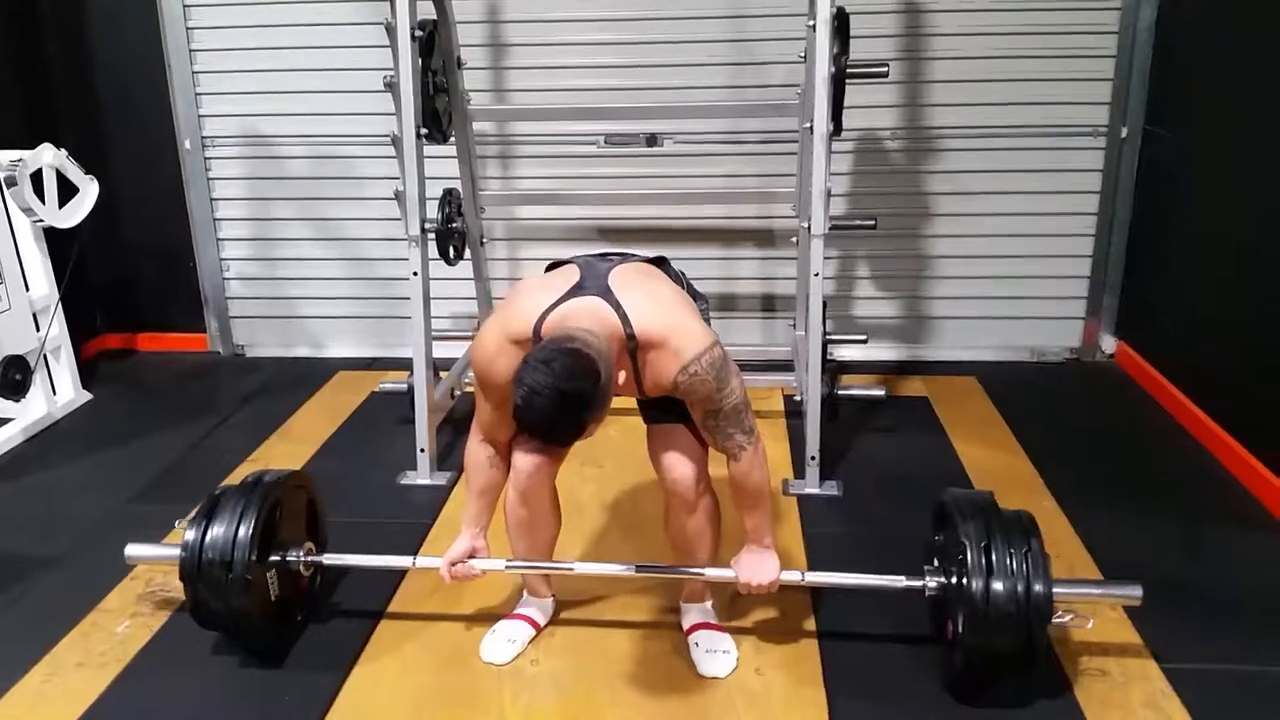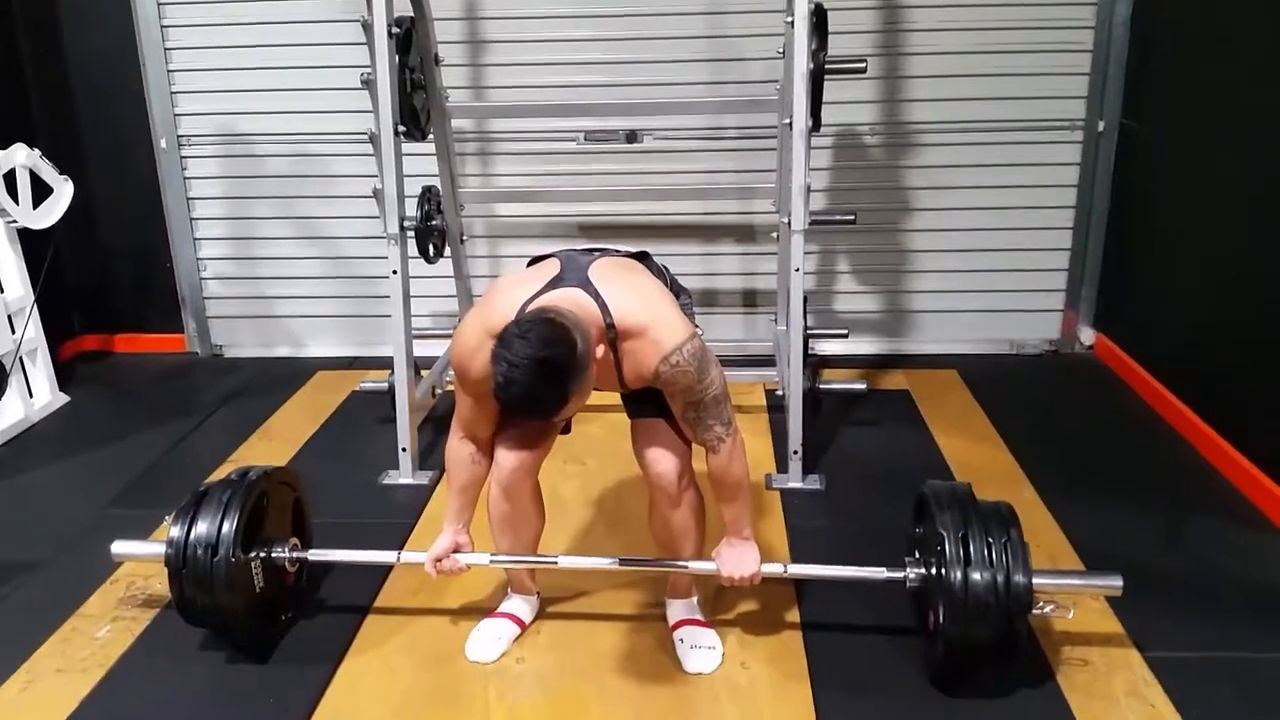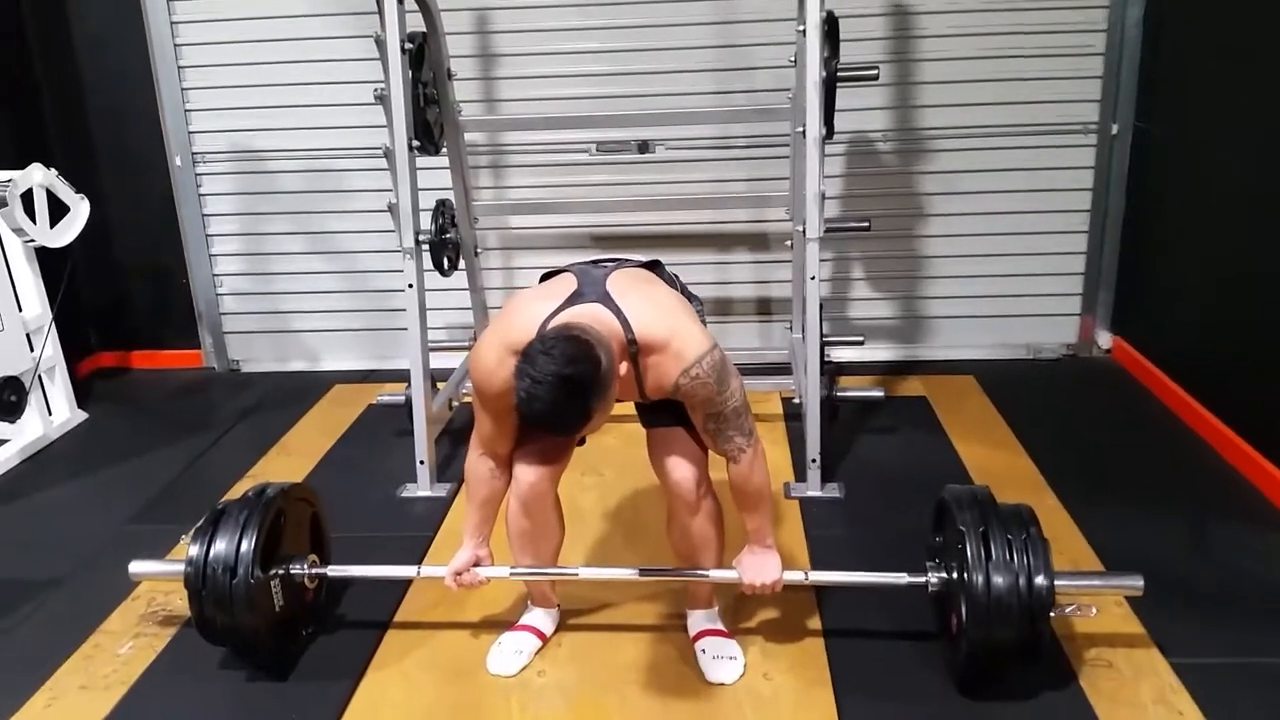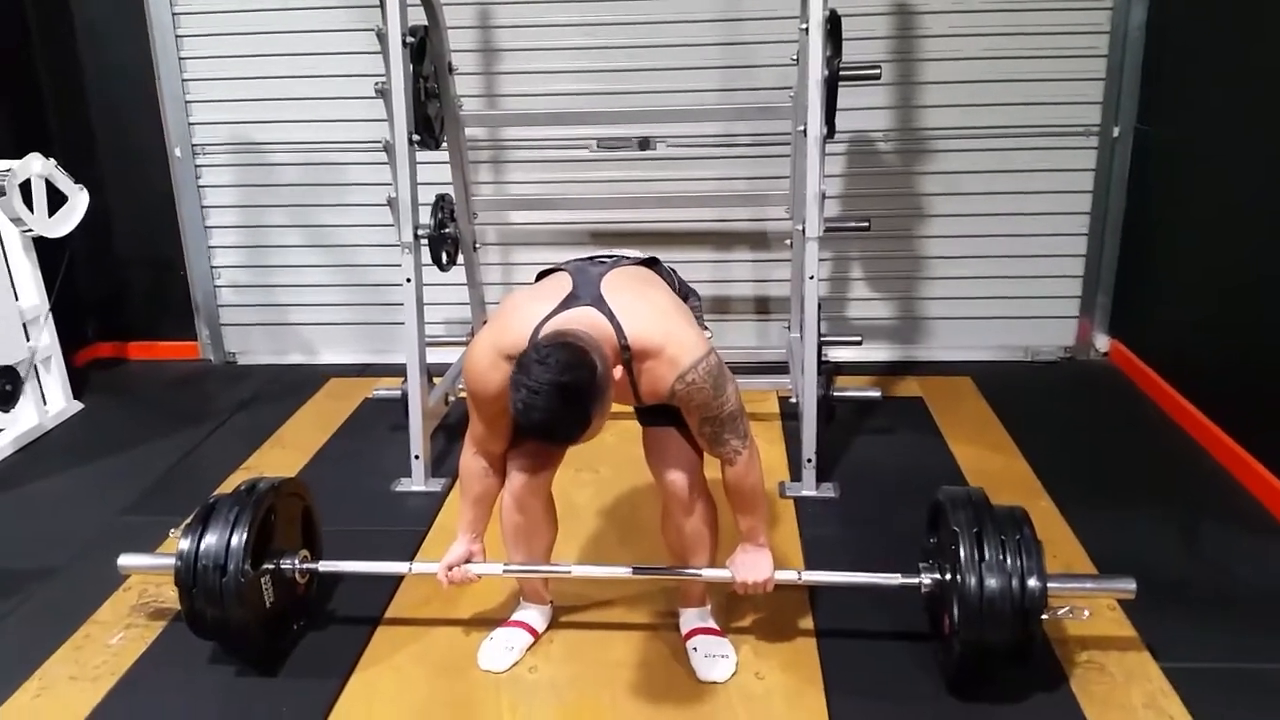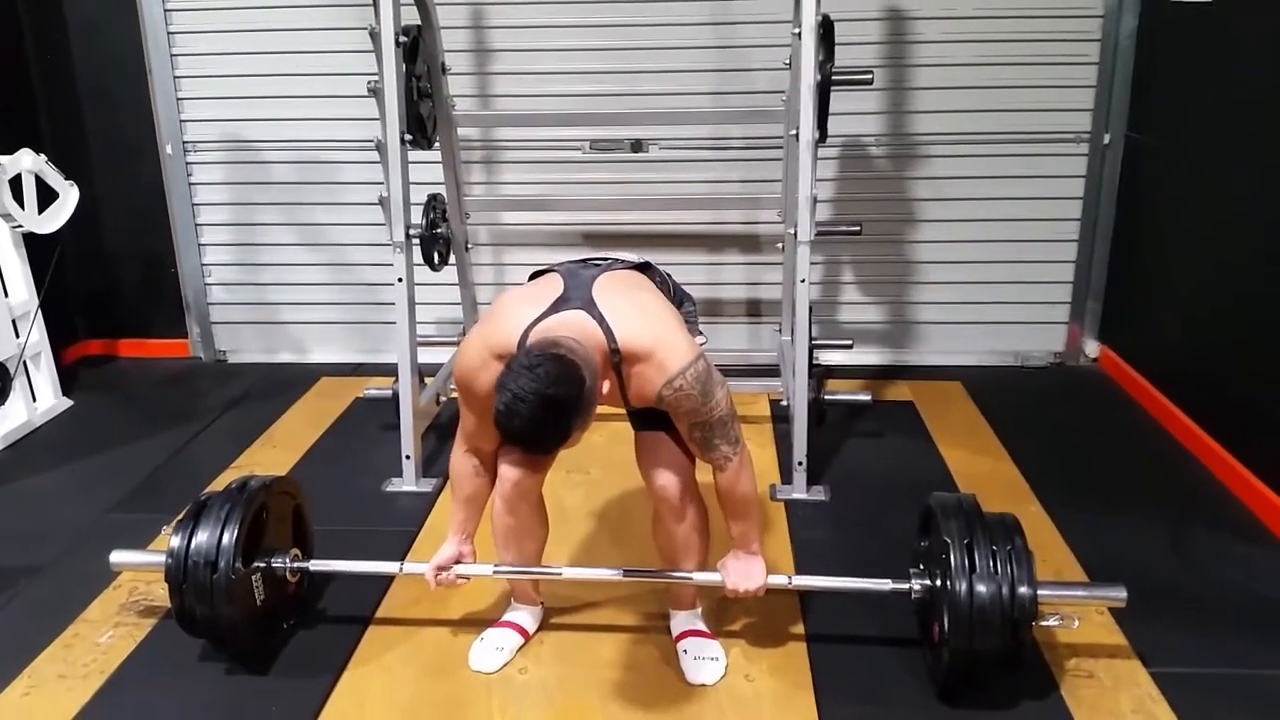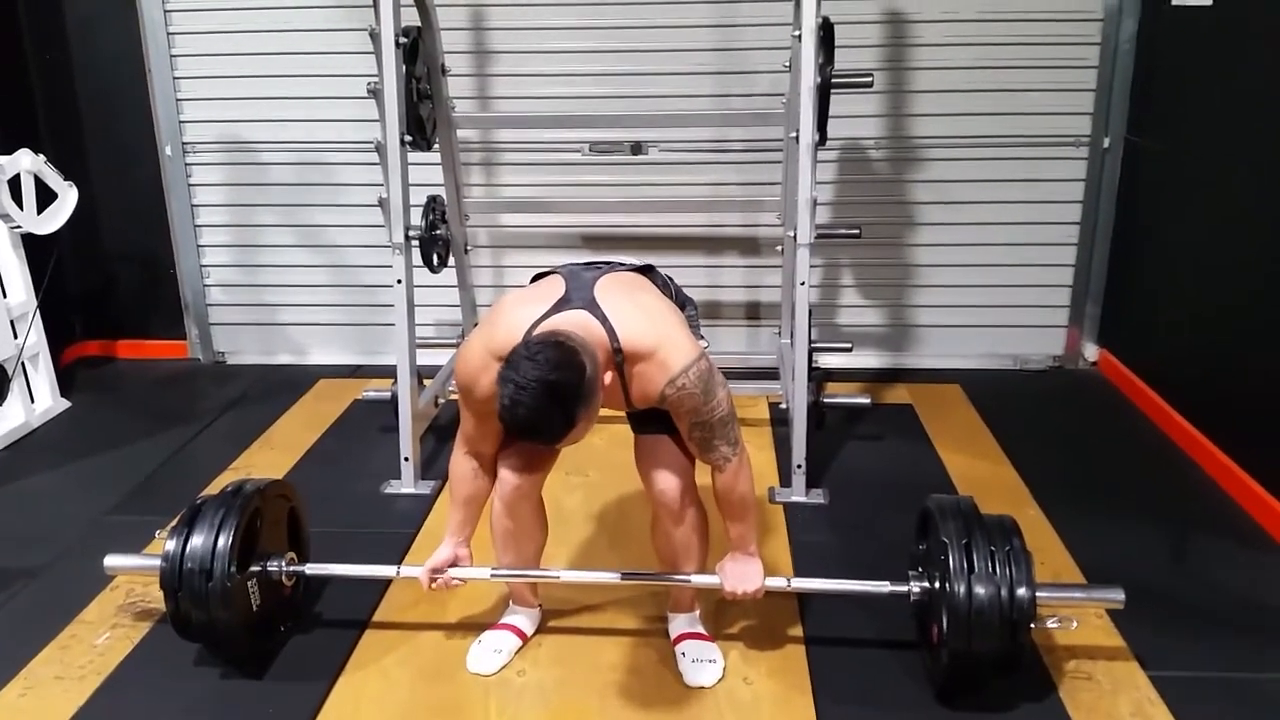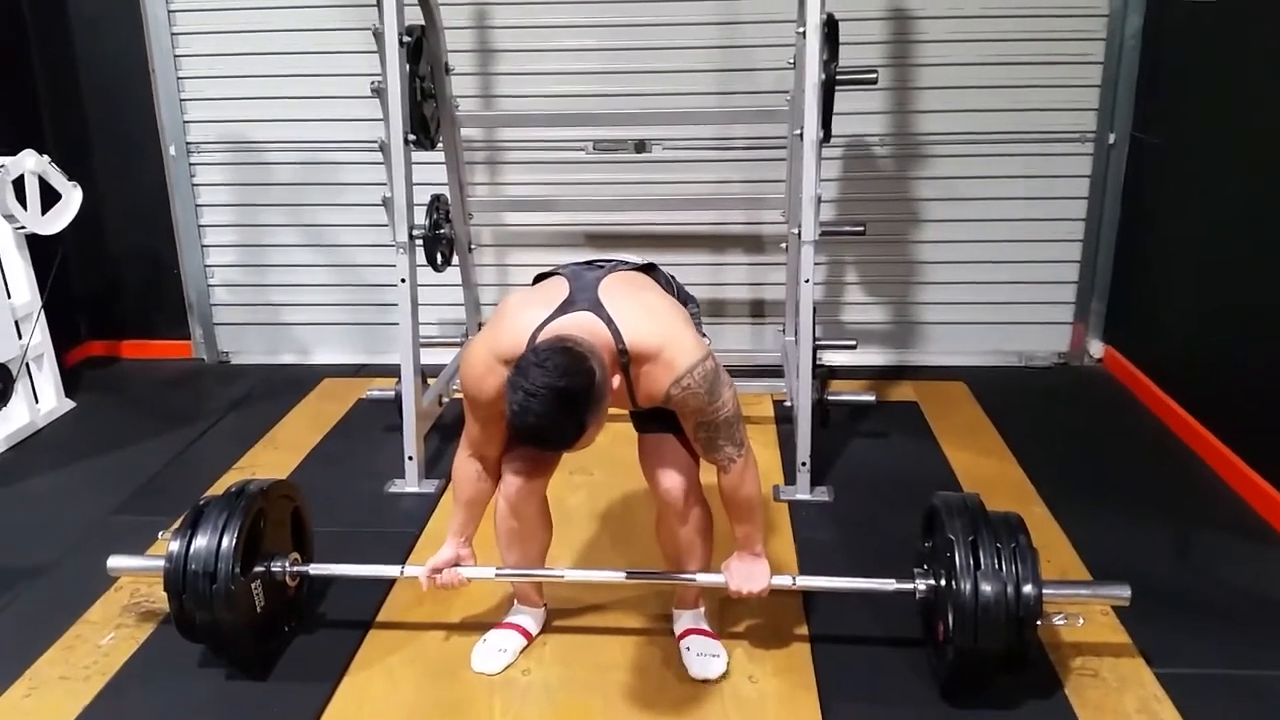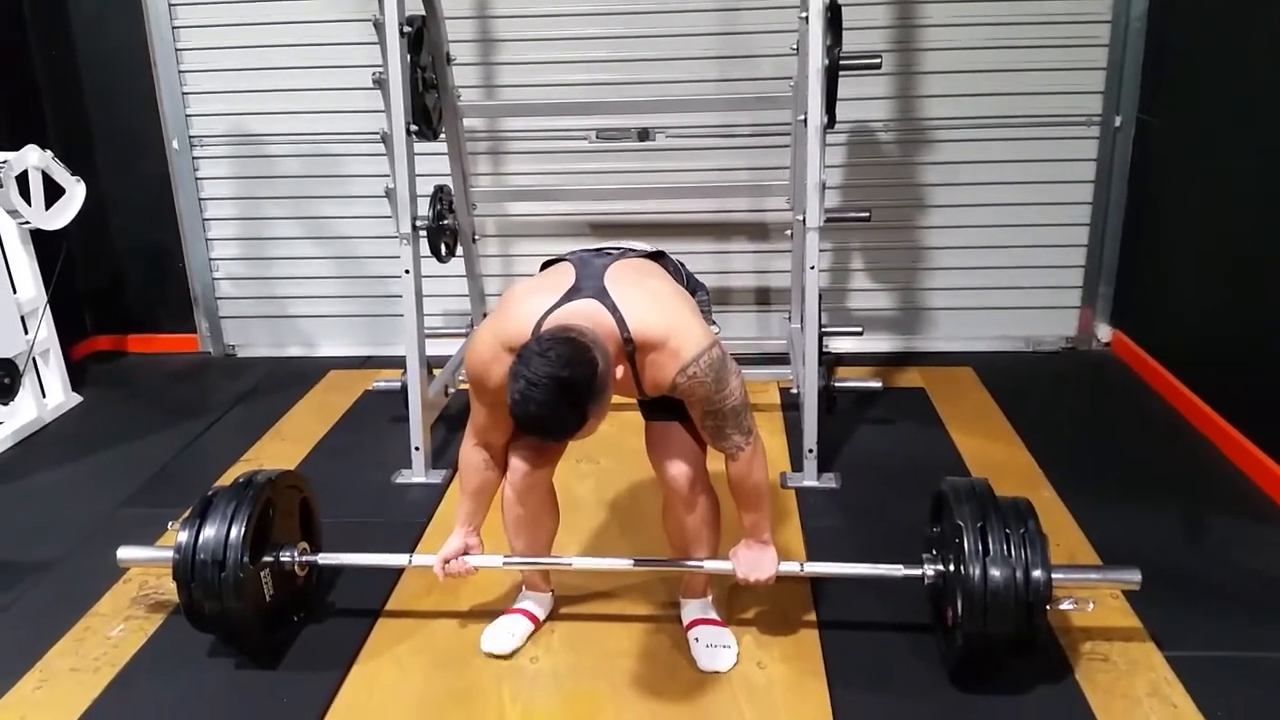
dt=0.5s
person 1, frame 1
left shoulder: (682, 351)
right shoulder: (502, 345)
left elbow: (743, 444)
right elbow: (489, 440)
left wrist: (759, 544)
right wrist: (472, 531)
left hip: (658, 341)
right hip: (563, 321)
left knee: (685, 476)
right knee: (527, 467)
left ankle: (697, 603)
right ankle: (535, 597)
person 1, frame 2
left shoulder: (663, 342)
right shoulder: (479, 340)
left elbow: (720, 438)
right elbow: (470, 437)
left wrist: (738, 537)
right wrist: (455, 527)
left hip: (642, 334)
left knee: (669, 471)
right knee: (510, 464)
left ankle: (683, 599)
right ankle: (520, 595)
person 1, frame 3
left shoulder: (683, 354)
right shoulder: (498, 356)
left elbow: (741, 446)
right elbow: (489, 452)
left wrist: (760, 544)
right wrist: (474, 542)
left hip: (656, 345)
right hip: (554, 339)
left knee: (686, 479)
right knee: (529, 477)
left ankle: (703, 610)
right ankle: (541, 608)
person 1, frame 4
left shoulder: (678, 358)
right shoulder: (493, 359)
left elbow: (736, 449)
right elbow: (483, 450)
left wrist: (754, 543)
right wrist: (468, 537)
left knee: (682, 480)
right knee: (522, 475)
left ankle: (695, 610)
right ankle: (533, 604)
person 1, frame 5
left shoulder: (668, 364)
right shoulder: (484, 357)
left elbow: (728, 455)
right elbow: (475, 449)
left wrist: (746, 550)
right wrist: (459, 537)
left knee: (672, 484)
right knee: (513, 477)
left ankle: (686, 613)
right ankle: (523, 606)
person 1, frame 6
left shoulder: (671, 363)
right shoulder: (484, 359)
left elbow: (727, 456)
right elbow: (474, 451)
left wrist: (743, 552)
right wrist: (456, 540)
left hip: (651, 346)
left knee: (672, 488)
right knee: (513, 478)
left ankle: (685, 615)
right ankle: (522, 608)
person 1, frame 7
left shoulder: (676, 362)
right shoulder: (490, 363)
left elbow: (733, 456)
right elbow: (478, 455)
left wrist: (749, 552)
right wrist: (458, 540)
left hip: (652, 344)
left knee: (676, 487)
right knee: (517, 480)
left ankle: (690, 612)
right ankle: (527, 608)
person 1, frame 8
left shoulder: (682, 351)
right shoulder: (495, 350)
left elbow: (740, 444)
right elbow: (485, 444)
left wrist: (757, 539)
right wrist: (466, 530)
left hip: (665, 326)
left knee: (684, 475)
right knee: (524, 466)
left ankle: (697, 600)
right ankle: (534, 593)
